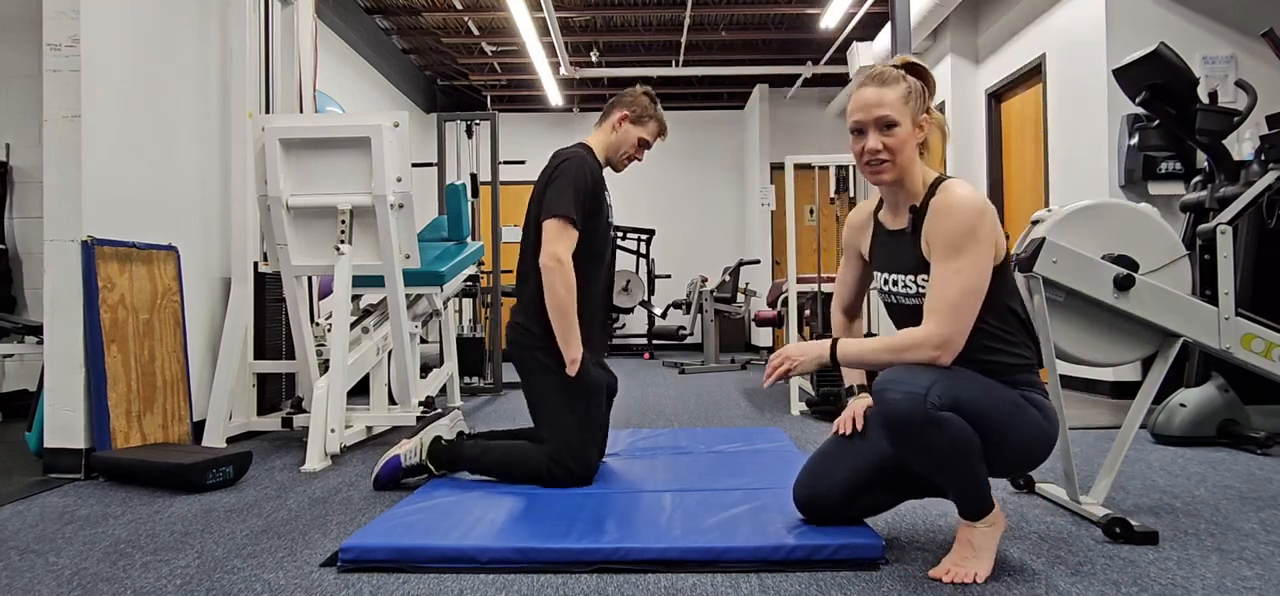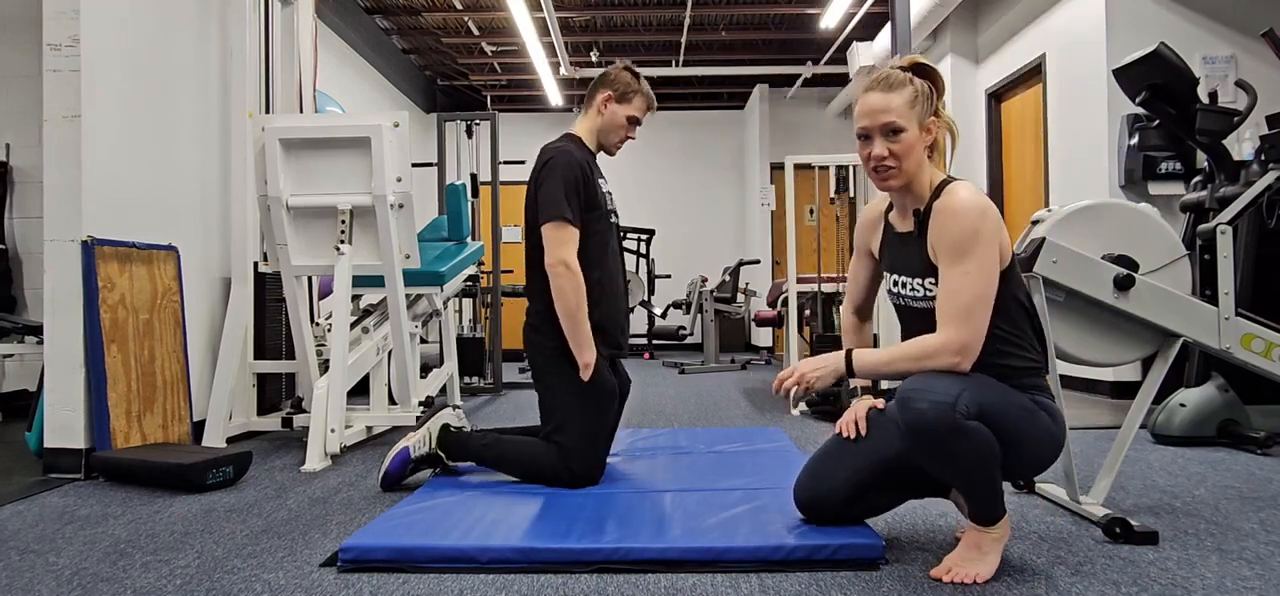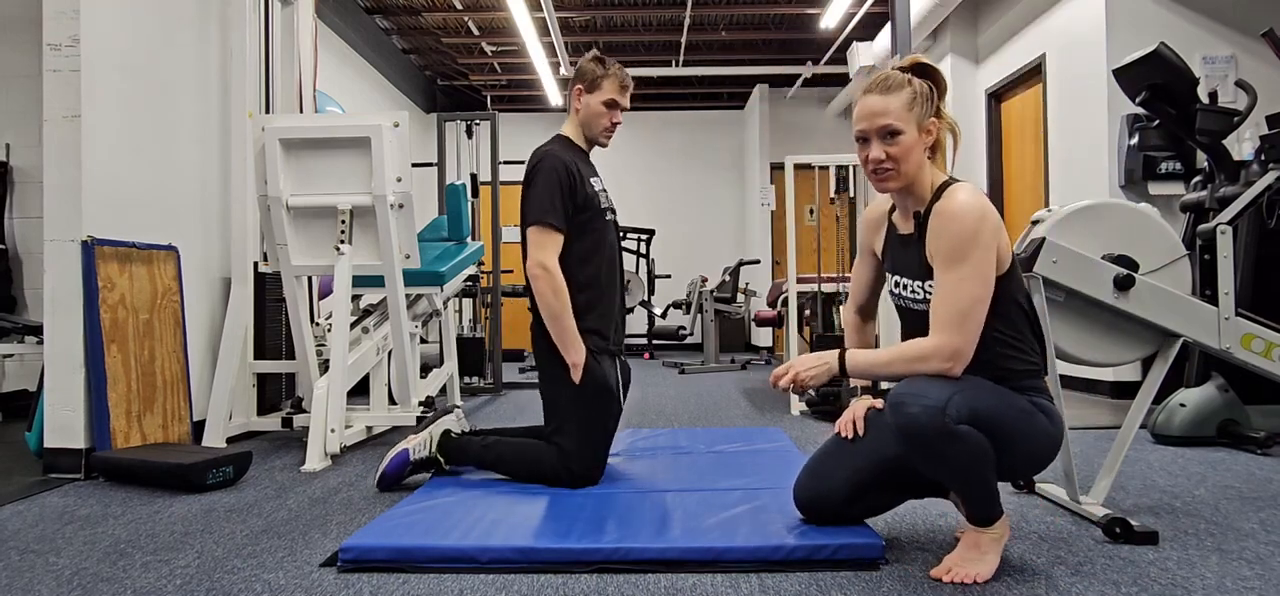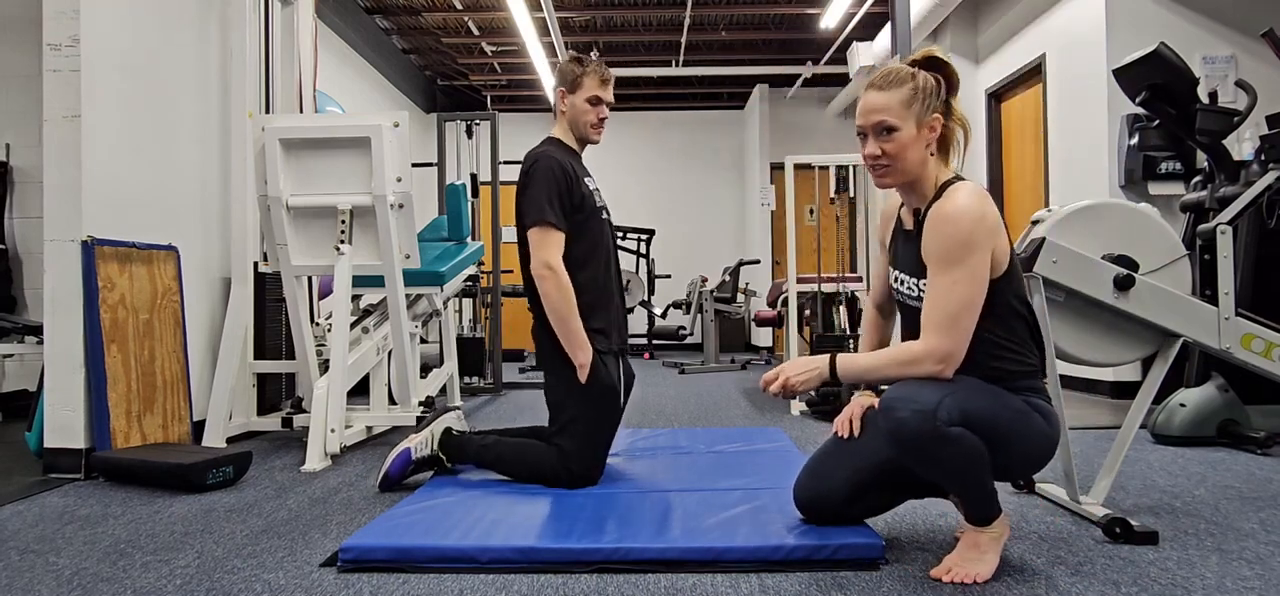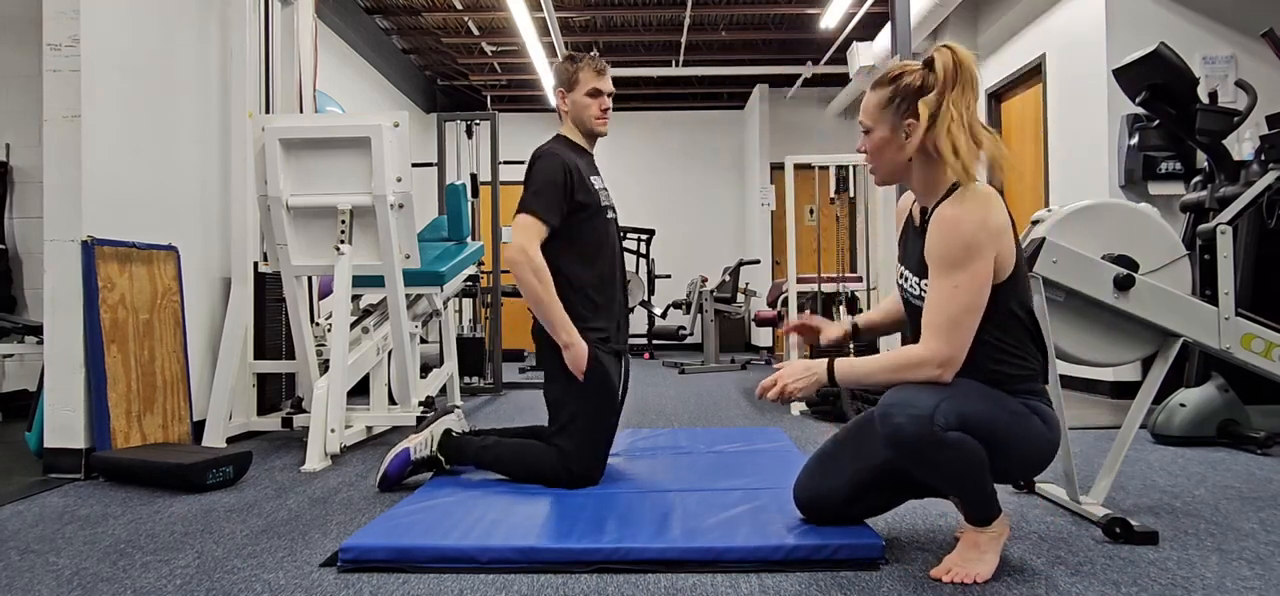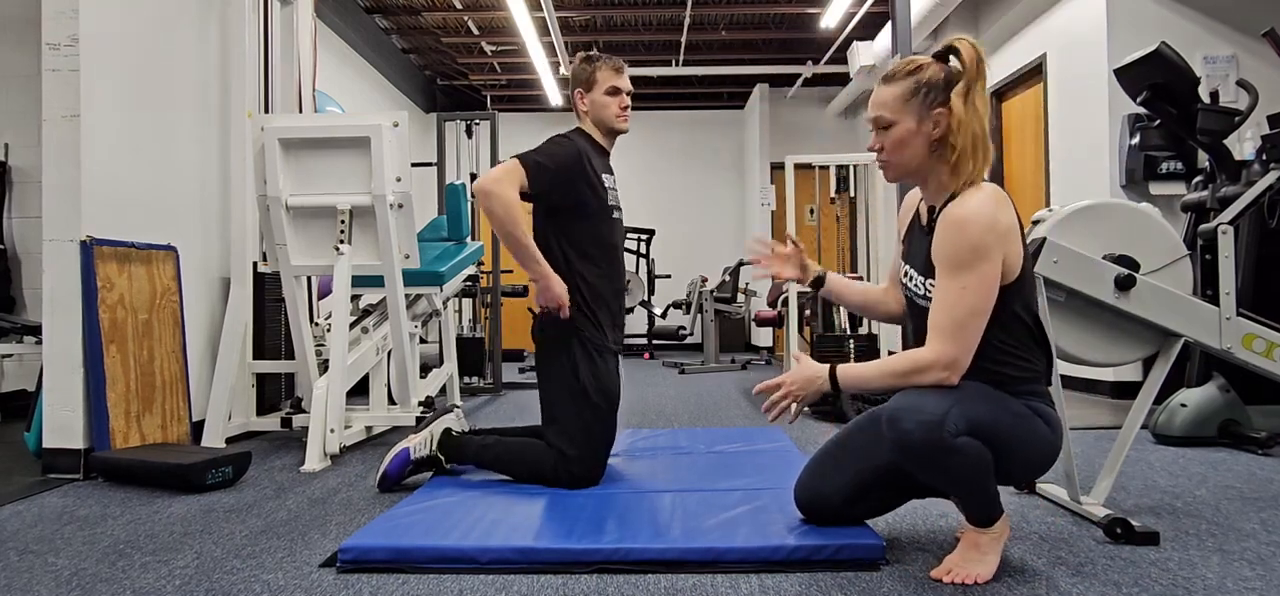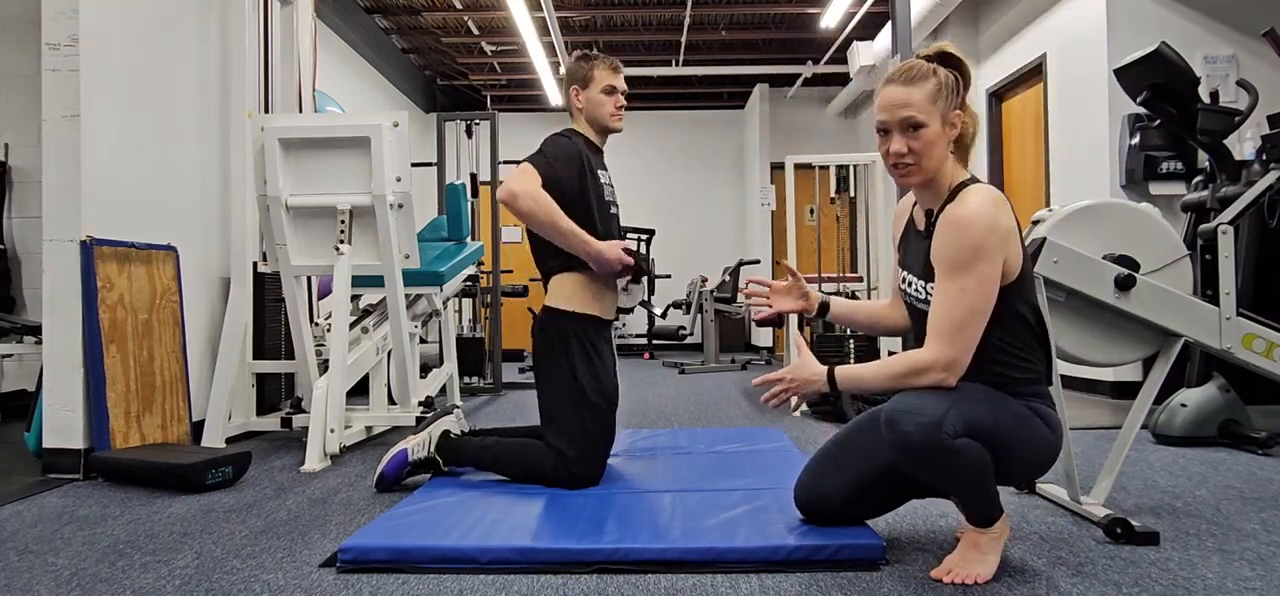
dt=0.4s
person 1, frame 1
left shoulder: (958, 205)
right shoulder: (864, 220)
left elbow: (940, 342)
right elbow: (845, 311)
left wrist: (826, 352)
right wrist: (857, 390)
left hip: (1012, 409)
right hip: (931, 402)
left knee: (903, 391)
right knee: (817, 497)
left ankle: (982, 516)
right ankle: (957, 475)
person 1, frame 2
left shoulder: (962, 208)
right shoulder: (875, 219)
left elbow: (957, 348)
right elbow: (855, 312)
left wrist: (843, 364)
right wrist: (861, 392)
left hip: (1017, 412)
right hip: (937, 401)
left knee: (928, 399)
right knee: (817, 496)
left ankle: (990, 522)
right ankle: (962, 481)
person 1, frame 3
left shoulder: (961, 210)
right shoulder: (878, 219)
left elbow: (949, 353)
right elbow: (859, 311)
left wrist: (837, 363)
right wrist: (861, 391)
left hip: (1015, 412)
right hip: (937, 404)
left knee: (920, 403)
right knee: (817, 497)
left ankle: (988, 523)
right ankle: (960, 479)
person 1, frame 4
left shoulder: (960, 210)
right shoulder: (896, 212)
left elbow: (939, 354)
right elbow: (880, 307)
left wrist: (828, 366)
right wrist: (863, 389)
left hip: (1012, 414)
right hip: (939, 403)
left knee: (912, 405)
right knee: (816, 496)
left ankle: (987, 522)
right ankle: (962, 477)
person 1, frame 5
left shoulder: (968, 213)
right shoulder: (911, 205)
left elbow: (939, 359)
left wrist: (826, 372)
right wrist: (849, 329)
left hip: (1012, 417)
right hip: (943, 403)
left knee: (908, 412)
right knee: (817, 497)
left ankle: (987, 522)
right ankle: (961, 475)
person 1, frame 6
left shoulder: (974, 212)
right shoulder: (916, 204)
left elbow: (944, 362)
right elbow: (900, 303)
left wrist: (826, 378)
right wrist: (814, 276)
left hip: (1014, 418)
right hip: (942, 405)
left knee: (916, 416)
right knee: (817, 498)
left ankle: (988, 524)
right ankle: (963, 476)
person 1, frame 7
left shoulder: (974, 212)
right shoulder: (909, 209)
left elbow: (942, 362)
left wrist: (826, 378)
right wrist: (816, 304)
left hip: (1015, 417)
right hip: (944, 402)
left knee: (915, 417)
right knee: (818, 498)
left ankle: (988, 524)
right ankle: (963, 476)
person 2, frame 1
left shoulder: (584, 171)
right shoulder: (576, 167)
right elbow: (555, 260)
left wrist: (580, 349)
right wrist: (572, 353)
left hip: (563, 343)
right hip: (550, 345)
left knee: (580, 449)
right knee: (573, 465)
left ankle: (456, 440)
right ankle: (438, 451)
person 2, frame 2
left shoulder: (584, 164)
right shoulder: (565, 161)
right elbow: (560, 262)
right wrist: (586, 354)
left hip: (596, 345)
right hip: (572, 348)
left knee: (579, 449)
right knee: (579, 467)
left ankle: (457, 436)
right ankle: (447, 440)
person 2, frame 3
left shoulder: (584, 167)
right shoulder: (554, 164)
right elbow: (542, 266)
right wrist: (576, 356)
left hip: (598, 345)
right hip: (578, 349)
left knee: (575, 447)
right knee: (577, 467)
left ankle: (456, 438)
right ankle: (446, 445)
person 2, frame 4
left shoulder: (574, 166)
right shoulder: (549, 165)
right elbow: (546, 267)
right wrist: (583, 355)
left hip: (601, 343)
right hip: (581, 348)
left knee: (579, 449)
right knee: (577, 467)
left ankle: (457, 436)
right ankle: (447, 442)
person 2, frame 5
left shoulder: (584, 163)
right shoulder: (556, 162)
right elbow: (520, 253)
right wrist: (567, 339)
left hip: (601, 341)
right hip: (581, 346)
left knee: (580, 447)
right knee: (577, 467)
left ankle: (457, 437)
right ankle: (446, 444)
person 2, frame 6
left shoulder: (599, 161)
right shoulder: (570, 153)
right elbow: (491, 188)
right wrist: (542, 276)
left hip: (595, 334)
right hip: (574, 335)
left knee: (584, 448)
right knee: (578, 466)
left ankle: (458, 436)
right ankle: (446, 443)
person 2, frame 7
left shoulder: (592, 157)
right shoulder: (567, 150)
right elbow: (515, 192)
left wrist: (614, 256)
right wrist: (593, 248)
left hip: (590, 332)
right hip: (572, 333)
left knee: (583, 448)
right knee: (578, 467)
left ankle: (455, 437)
right ankle: (444, 446)
